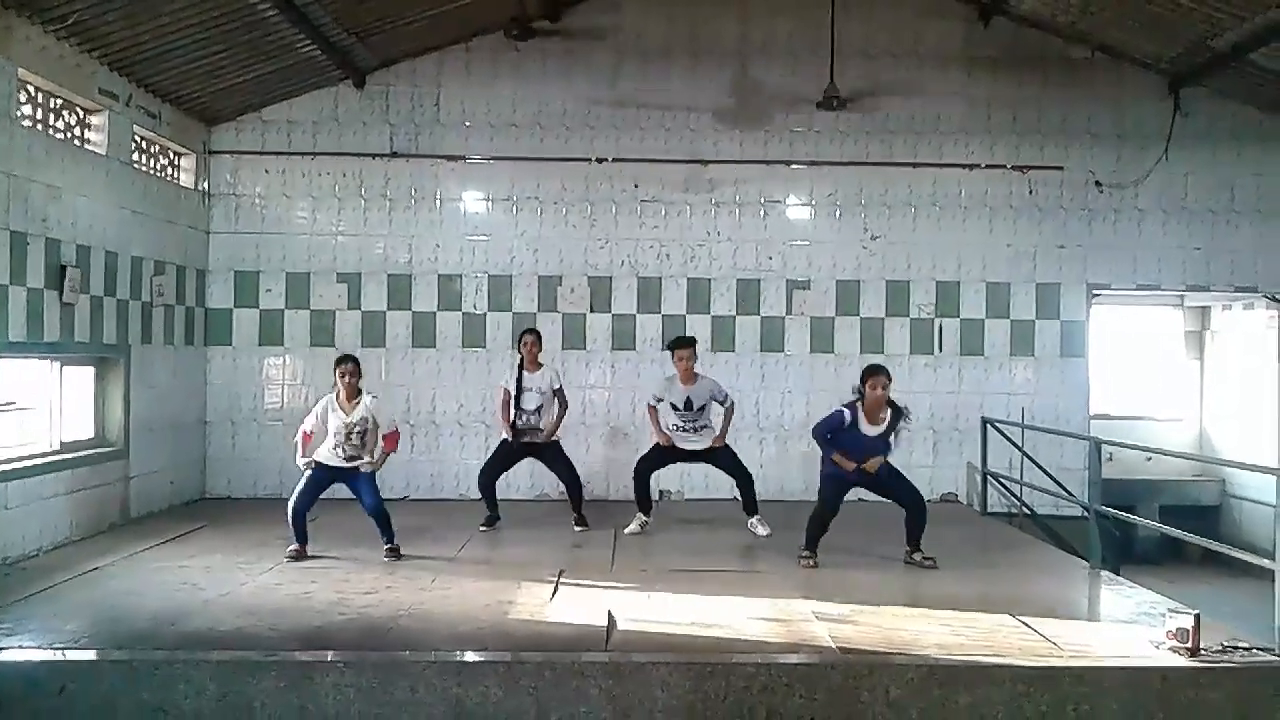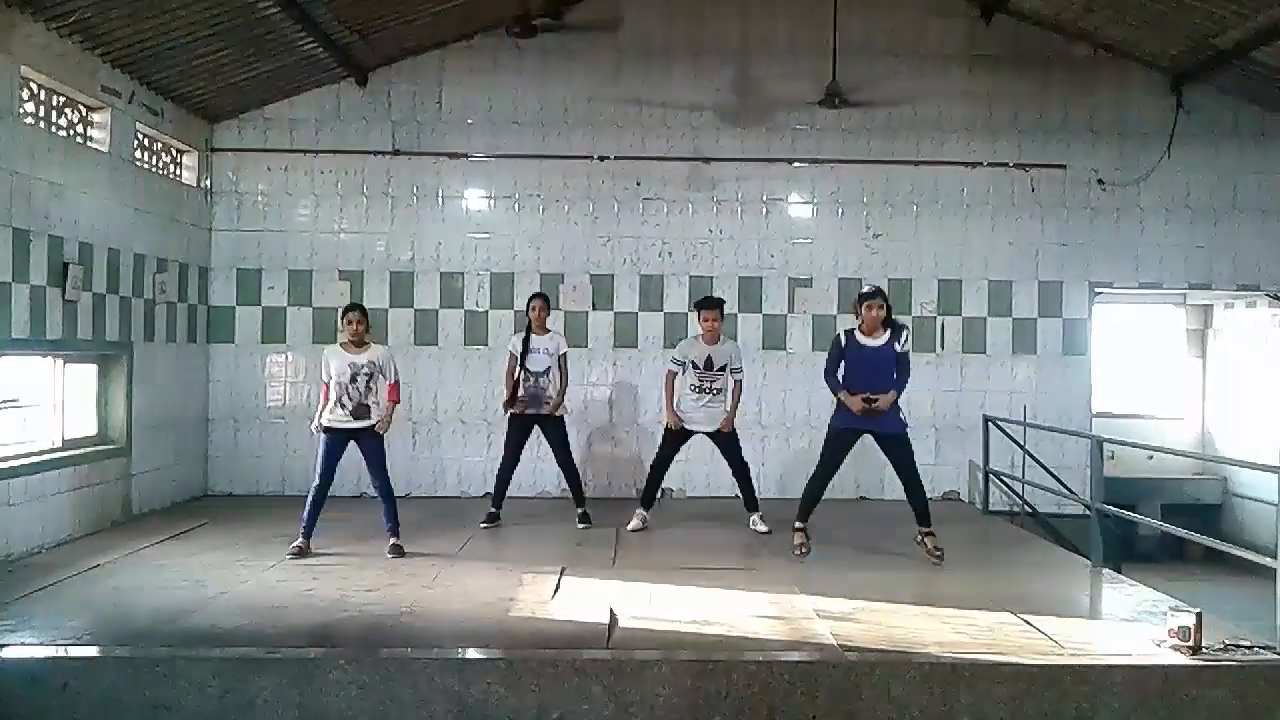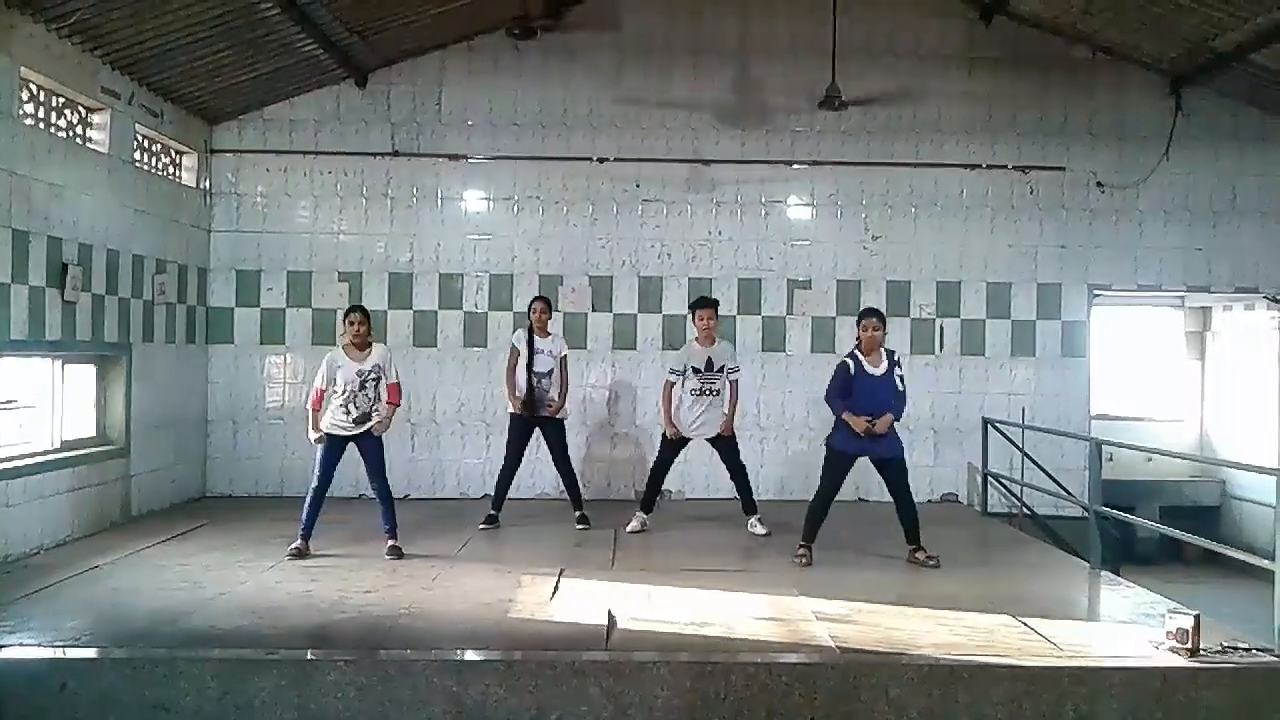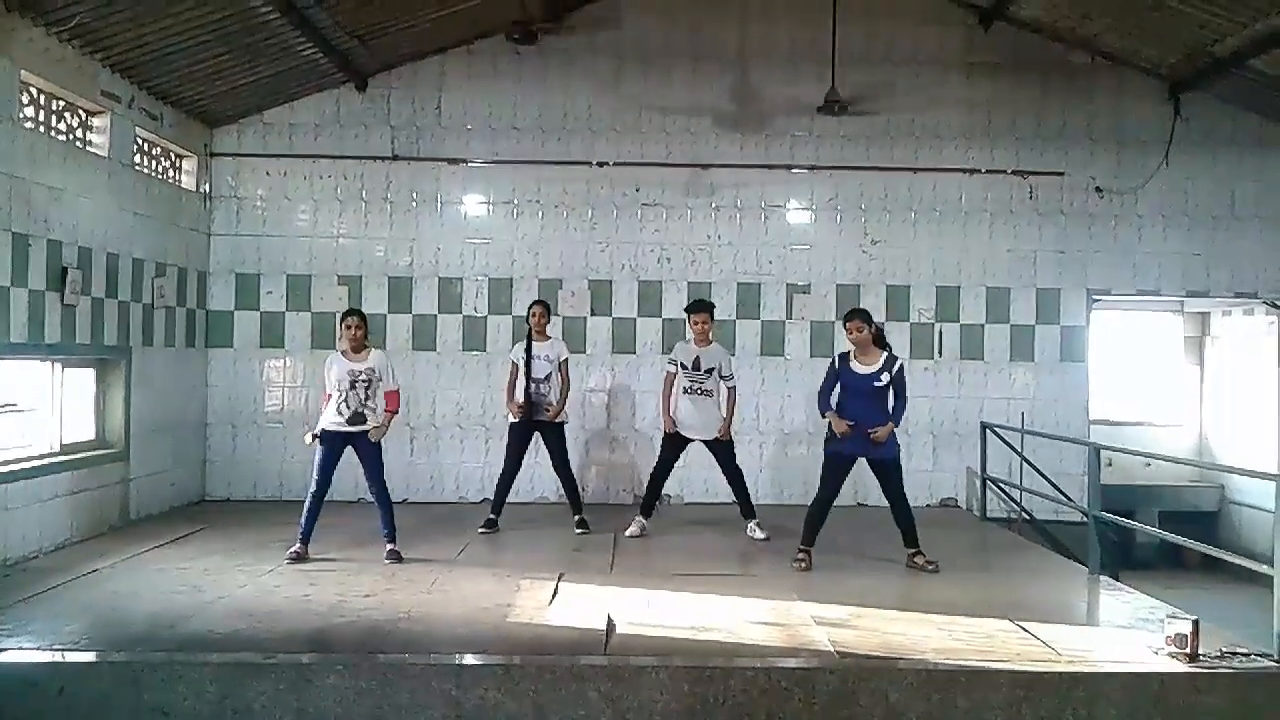
dt=0.4s
person 1, frame 1
left shoulder: (895, 415)
right shoulder: (847, 414)
right elbow: (818, 432)
left wrist: (879, 459)
right wrist: (838, 459)
left hip: (874, 469)
right hip: (839, 469)
left knee: (916, 503)
right knee: (826, 509)
left ankle: (913, 550)
right ankle: (809, 549)
person 1, frame 2
left shoulder: (899, 337)
right shoulder: (845, 338)
left elbow: (904, 374)
right elbow: (830, 373)
left wrist: (892, 396)
right wrist: (846, 397)
left hip: (887, 416)
right hip: (849, 415)
left knee: (909, 474)
right knee: (824, 470)
left ankle: (925, 532)
right ankle: (801, 526)
person 1, frame 3
left shoulder: (893, 359)
right shoulder: (850, 362)
left elbow: (901, 397)
right elbow: (832, 396)
left wrist: (889, 418)
right wrist: (851, 419)
left hip: (884, 438)
right hip: (846, 436)
left knee: (902, 493)
right knee: (826, 491)
left ankle: (915, 548)
right ankle: (805, 545)
person 1, frame 4
left shoulder: (893, 363)
right shoulder: (841, 361)
left elbow: (900, 400)
right elbow: (824, 394)
left wrist: (890, 426)
right wrist: (833, 419)
left hip: (880, 439)
right hip: (843, 438)
left knee: (897, 496)
right knee: (825, 495)
left ankle: (914, 552)
right ankle: (804, 549)
person 2, frame 1
left shoulder: (371, 404)
right shoulder: (326, 404)
left elbow: (392, 435)
right elbow: (306, 432)
left wrist: (377, 463)
right wrist: (302, 457)
left hip: (359, 467)
right hip: (326, 463)
left knee: (375, 507)
right knee: (296, 505)
left ankle: (390, 543)
right ankle: (300, 545)
person 2, frame 2
left shoulder: (381, 353)
right shoulder: (331, 353)
left elbow: (392, 388)
right elbow: (327, 389)
left wrist: (387, 417)
right wrist: (318, 417)
left hip: (369, 426)
right hip: (335, 426)
left knee: (381, 482)
right knee: (321, 482)
left ankle: (393, 537)
right ankle: (304, 538)
person 2, frame 3
left shoulder: (382, 353)
right shoulder: (333, 357)
left elbow: (393, 388)
right elbow: (318, 393)
left wrist: (386, 419)
right wrist: (314, 426)
left hip: (368, 429)
right hip: (334, 429)
left knee: (379, 483)
right knee: (319, 484)
left ankle: (392, 539)
right ankle: (302, 540)
person 2, frame 4
left shoulder: (379, 358)
right shoulder: (334, 360)
left elbow: (392, 396)
right elbow: (329, 398)
left wrist: (383, 426)
right wrist: (315, 428)
left hip: (366, 432)
right hip: (332, 430)
left knee: (378, 488)
right knee: (318, 488)
left ankle: (391, 543)
right ankle: (301, 544)
person 3, frame 1
left shoulder: (710, 385)
right shoulder: (667, 385)
left elbow: (729, 404)
right elbow: (651, 405)
left wrist: (723, 433)
right wrist: (659, 432)
left hip: (708, 443)
right hip: (675, 443)
left knee: (743, 475)
right knee: (641, 469)
left ankle: (754, 518)
right ankle: (643, 516)
person 3, frame 2
left shoulder: (731, 348)
right shoulder: (687, 345)
left elbow: (737, 381)
right elbow: (671, 376)
left wrist: (732, 414)
right wrist: (669, 411)
left hip: (718, 418)
right hip: (684, 417)
left knee: (738, 465)
right knee: (661, 461)
left ankle: (754, 514)
right ankle: (643, 511)
person 3, frame 3
left shoulder: (727, 349)
right shoulder: (685, 352)
left elbow: (733, 384)
right elbow: (668, 387)
left wrist: (730, 419)
right wrist: (667, 422)
left hip: (717, 423)
right hip: (682, 423)
left knee: (737, 468)
right knee: (660, 466)
left ankle: (753, 517)
right ankle: (643, 514)
person 3, frame 4
left shoulder: (721, 354)
right shoulder: (680, 349)
left elbow: (731, 389)
right elbow: (668, 382)
left wrist: (727, 423)
right wrist: (666, 416)
left hip: (713, 426)
right hip: (680, 424)
left knee: (733, 472)
right knee: (660, 470)
left ankle: (751, 521)
right ankle: (642, 518)
person 4, frame 1
left shoulder: (550, 374)
right shoulder: (513, 374)
left elbow: (563, 403)
right elbow: (505, 402)
left wrist: (554, 428)
right wrist: (506, 426)
left hip: (544, 440)
right hip: (515, 439)
left knee: (571, 478)
right knee: (485, 476)
left ankle: (577, 514)
right ankle: (493, 513)
person 4, frame 2
left shoulder: (557, 339)
right shoulder: (518, 339)
left elbow: (563, 373)
right elbow: (510, 373)
left wrist: (559, 399)
right wrist: (510, 397)
left hip: (550, 409)
right hip: (522, 409)
left knee: (565, 459)
right knee: (509, 460)
left ankle: (581, 509)
right ankle: (494, 510)
person 4, frame 3
left shoulder: (559, 342)
right shoulder: (521, 336)
left elbow: (564, 376)
right elbow: (510, 367)
left wrist: (561, 402)
right wrist: (512, 395)
left hip: (551, 411)
right hip: (523, 410)
left knee: (562, 462)
right knee: (511, 461)
left ankle: (579, 511)
right ankle: (494, 512)
person 4, frame 4
left shoulder: (558, 346)
right shoulder: (520, 348)
left elbow: (565, 381)
right elbow: (512, 379)
left wrist: (560, 406)
right wrist: (509, 403)
left hip: (550, 416)
right hip: (522, 415)
left knee: (562, 466)
right knee: (510, 467)
left ankle: (578, 515)
right ankle: (493, 517)
